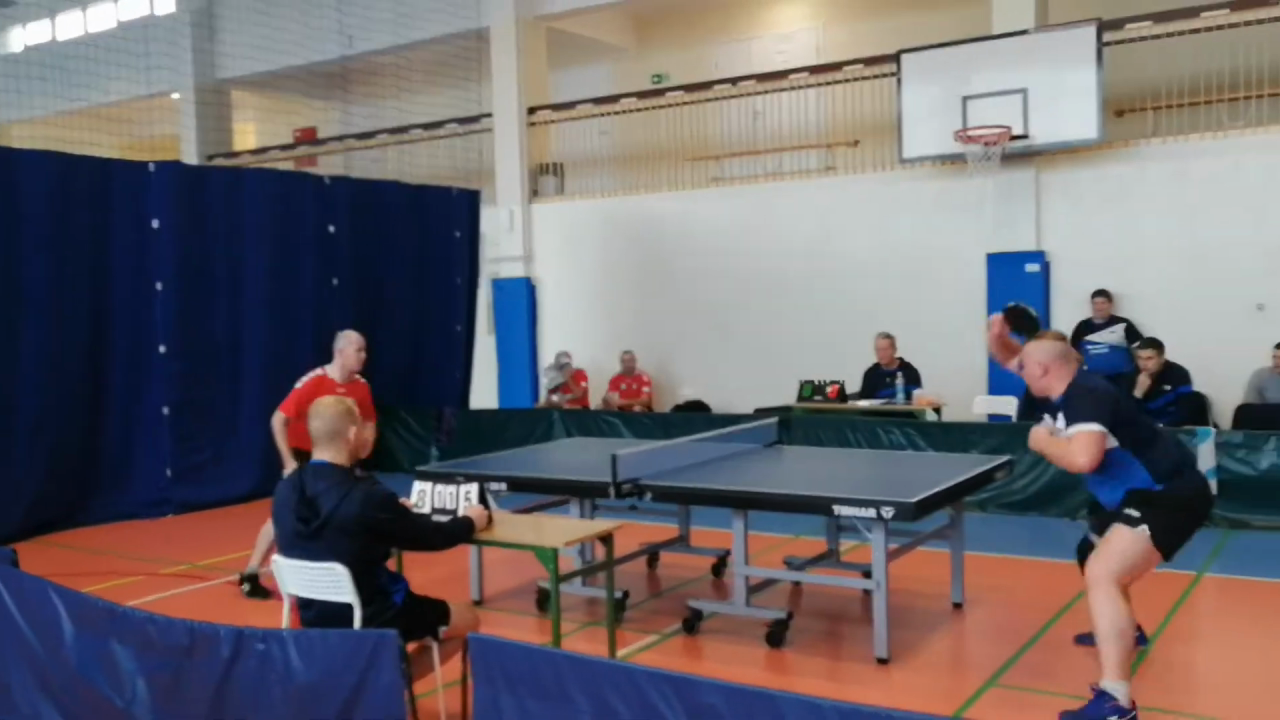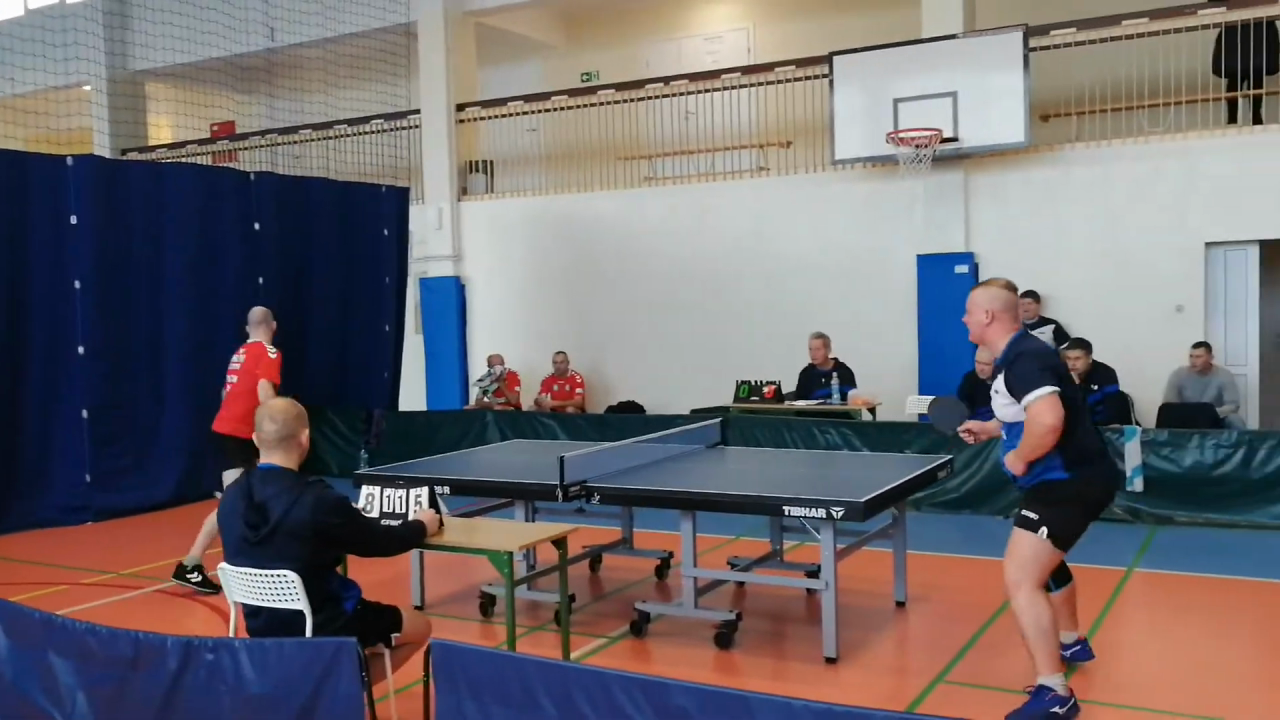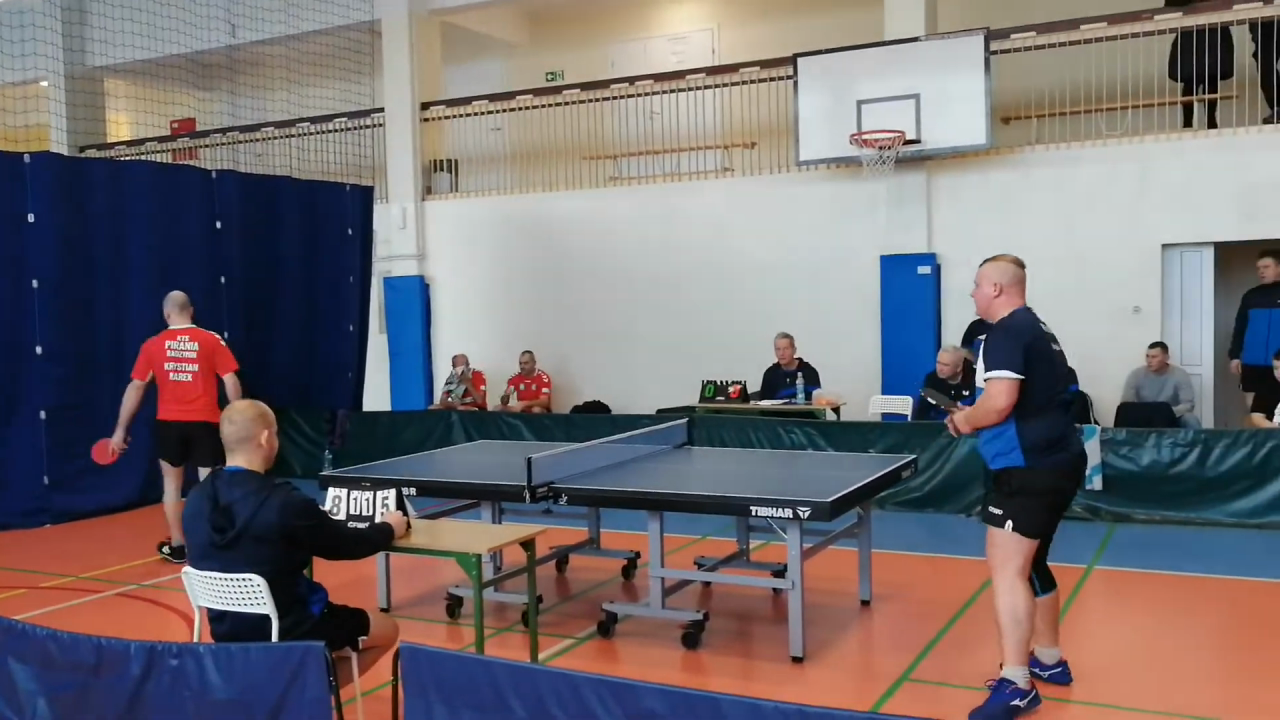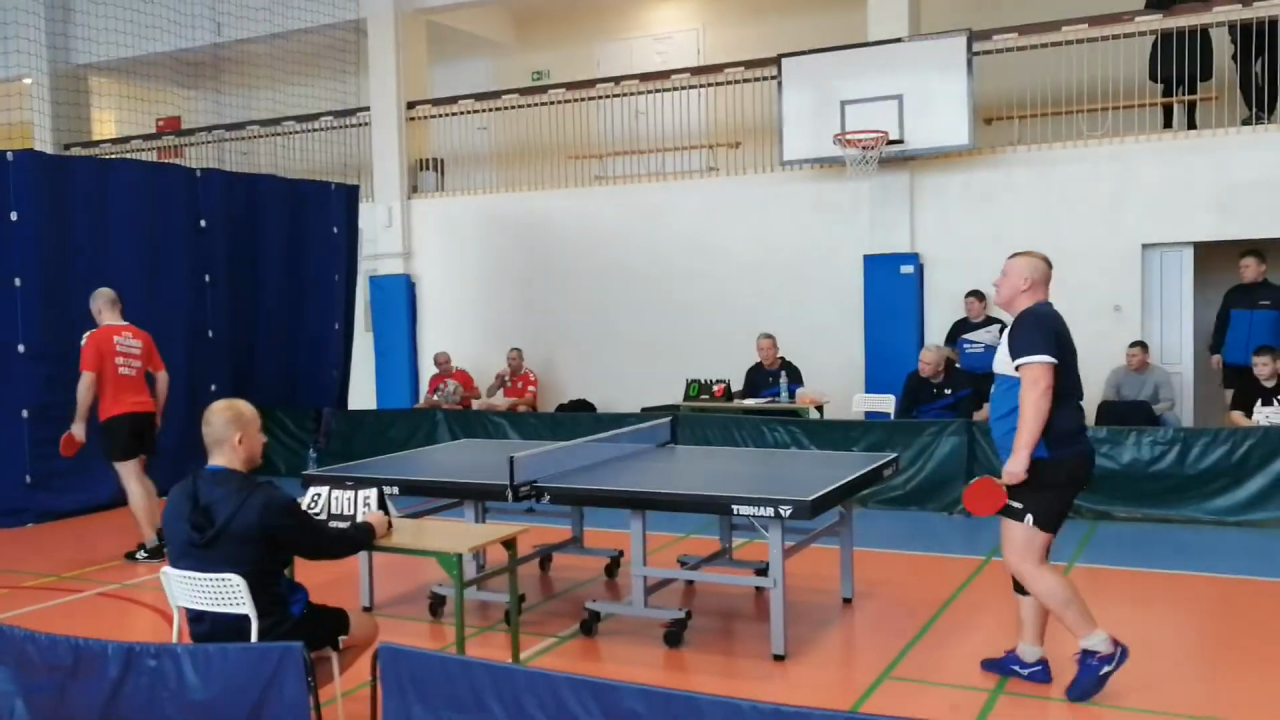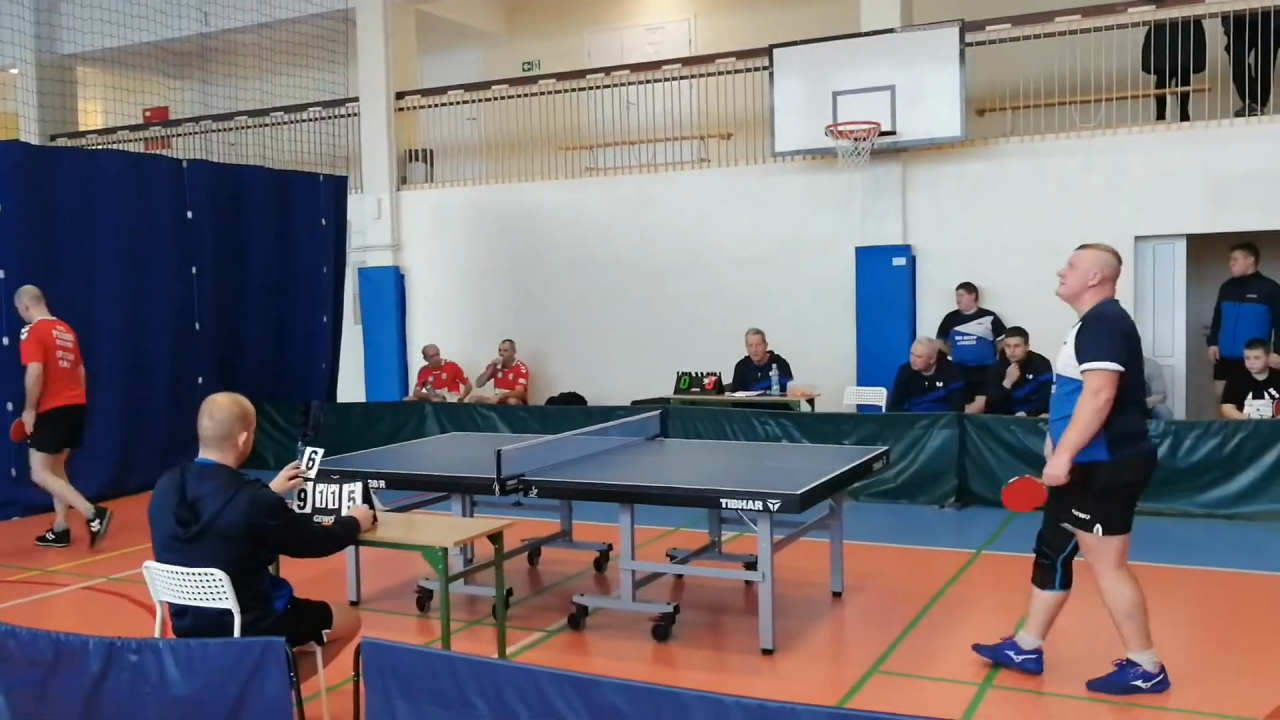
dt=0.4s
person 1, frame 1
left shoulder: (1088, 396)
right shoulder: (1071, 386)
left elbow: (1083, 459)
right elbow: (1011, 359)
left wrist: (1042, 441)
right wrist: (999, 339)
left hip: (1172, 496)
right hip: (1141, 492)
left knee: (1104, 574)
right knee: (1094, 554)
right ankle: (1123, 630)
person 1, frame 2
left shoulder: (1026, 358)
right shoulder: (1011, 358)
left elbow: (1049, 419)
left wrist: (1020, 457)
right wrist: (989, 429)
left hip: (1074, 483)
right hip: (1066, 479)
left knee: (1020, 578)
right knee: (1041, 563)
right ankle: (1071, 643)
person 1, frame 3
left shoulder: (1007, 332)
right shoulder: (1036, 329)
left elbow: (999, 401)
left wrist: (966, 420)
right wrist: (975, 413)
left hip: (1029, 470)
right hip: (1055, 463)
left knee: (1007, 571)
right knee: (1029, 564)
right ankle: (1049, 659)
person 1, frame 4
left shoulder: (1032, 321)
right shoulder: (1040, 322)
left elbow: (1039, 388)
left wrist: (1020, 454)
left hip: (1047, 462)
right hip: (1051, 459)
left knee: (1021, 561)
right knee: (1030, 560)
left ankle: (1099, 647)
right ankle: (1029, 656)
person 1, frame 5
left shoulder: (1102, 322)
right shoulder: (1097, 322)
left elbow: (1100, 394)
left wrist: (1062, 454)
right wrist: (1060, 445)
left hip: (1107, 465)
right hip: (1093, 464)
left knee: (1106, 565)
right knee: (1051, 550)
left ankle: (1146, 667)
right ankle: (1026, 646)
person 2, frame 1
left shoulder: (286, 491)
right shoulder: (366, 496)
right elbow: (427, 538)
left wrist: (392, 513)
right wrist: (469, 523)
left hip: (315, 615)
right hip: (368, 617)
right knee: (466, 620)
person 2, frame 2
left shoulder: (232, 497)
right shoulder: (317, 500)
right elbow: (379, 543)
left wrist: (343, 516)
right wrist: (420, 526)
left hip: (261, 625)
right hip: (318, 628)
right knee: (419, 626)
person 2, frame 3
left shoulder: (197, 500)
right shoulder: (284, 503)
right elbow: (347, 545)
left wrist: (313, 520)
right wrist: (388, 529)
right hip: (285, 632)
right knee: (387, 629)
person 2, frame 4
left shoulder: (178, 498)
right shoulder: (265, 503)
right elbow: (328, 546)
left wrist: (293, 515)
right wrist: (369, 529)
right hip: (265, 632)
right knee: (366, 627)
person 2, frame 5
left shoulder: (166, 487)
right shoulder: (252, 501)
right elbow: (314, 543)
right wrist: (354, 523)
right hip: (246, 627)
right knee: (348, 619)
person 3, frame 1
left shoulder: (360, 387)
right shoulder: (312, 382)
left elbow: (369, 422)
right elbow: (278, 419)
right wrist: (289, 461)
right hip: (300, 452)
right ankle: (250, 573)
person 3, frame 2
left shoulder: (240, 353)
right shoulder: (268, 353)
right elbow: (265, 391)
left hip: (225, 431)
right hip: (237, 435)
right ankle: (190, 565)
person 3, frame 3
left shoulder: (153, 345)
right shoulder: (212, 340)
left elbow: (135, 387)
right elbow: (232, 380)
left wrist: (120, 429)
left hip: (168, 423)
right hip: (205, 423)
left knee: (172, 483)
left ankle: (176, 546)
person 3, frame 4
left shoulder: (94, 338)
right shoulder: (143, 337)
left elbow: (87, 382)
right elbow: (162, 377)
left wrist: (79, 421)
right wrist: (156, 412)
left hip: (116, 417)
right hip: (144, 414)
left knee: (131, 482)
right knee: (138, 476)
left ankle: (152, 546)
right ankle: (158, 530)
person 3, frame 5
left shoulder: (32, 332)
right shoulder: (66, 330)
left elbow: (35, 372)
right elbow: (81, 371)
left wrist: (29, 409)
left hip: (52, 409)
right hip: (76, 406)
left knee: (41, 474)
right knee: (55, 470)
left ankle: (94, 513)
right ankle: (60, 531)
